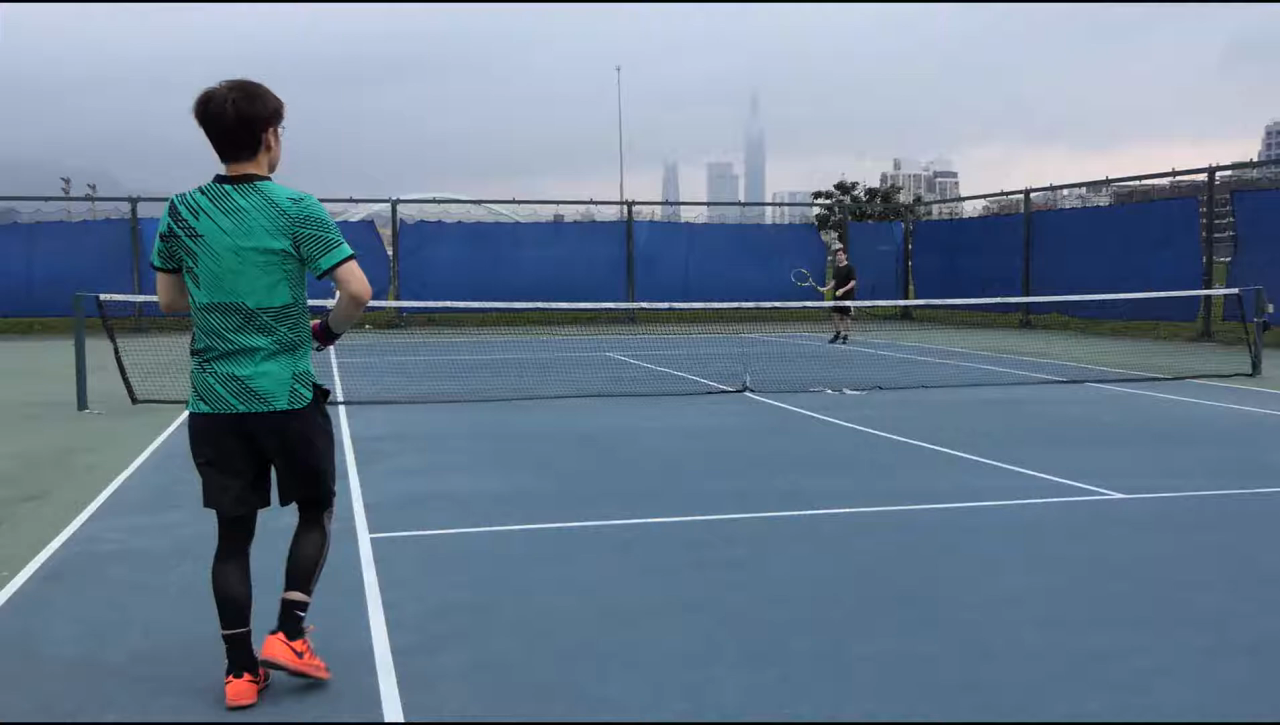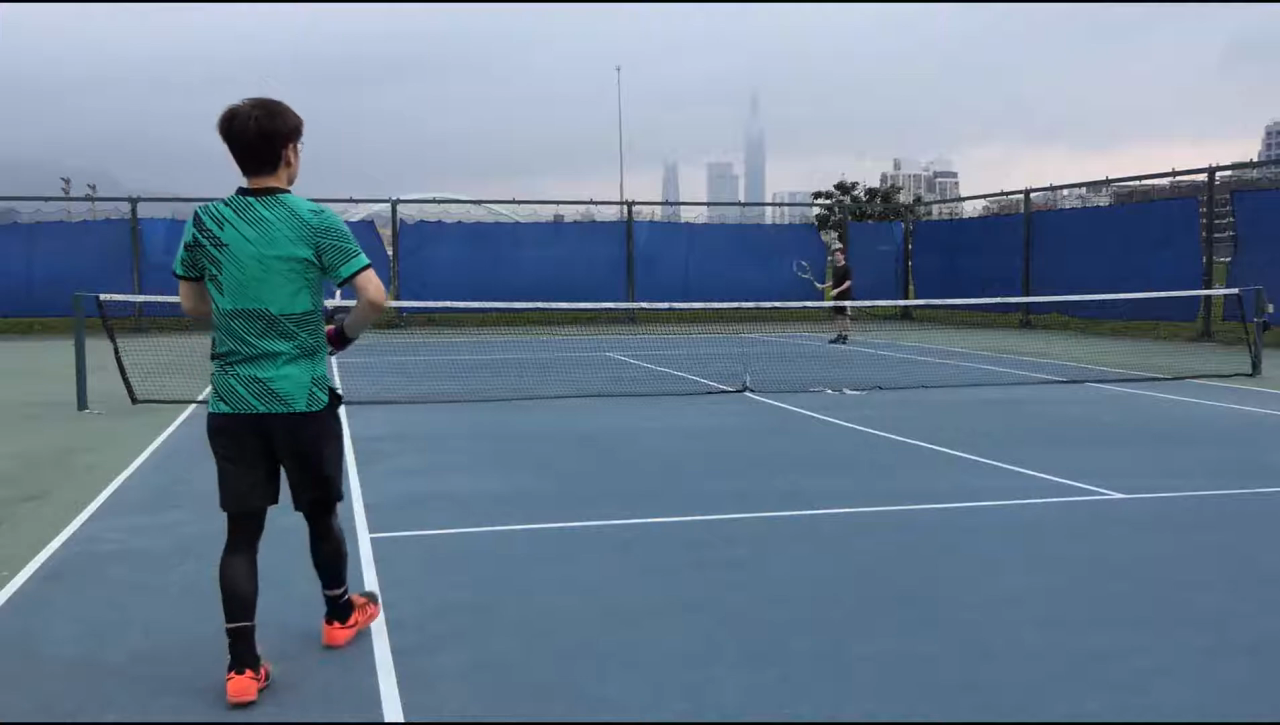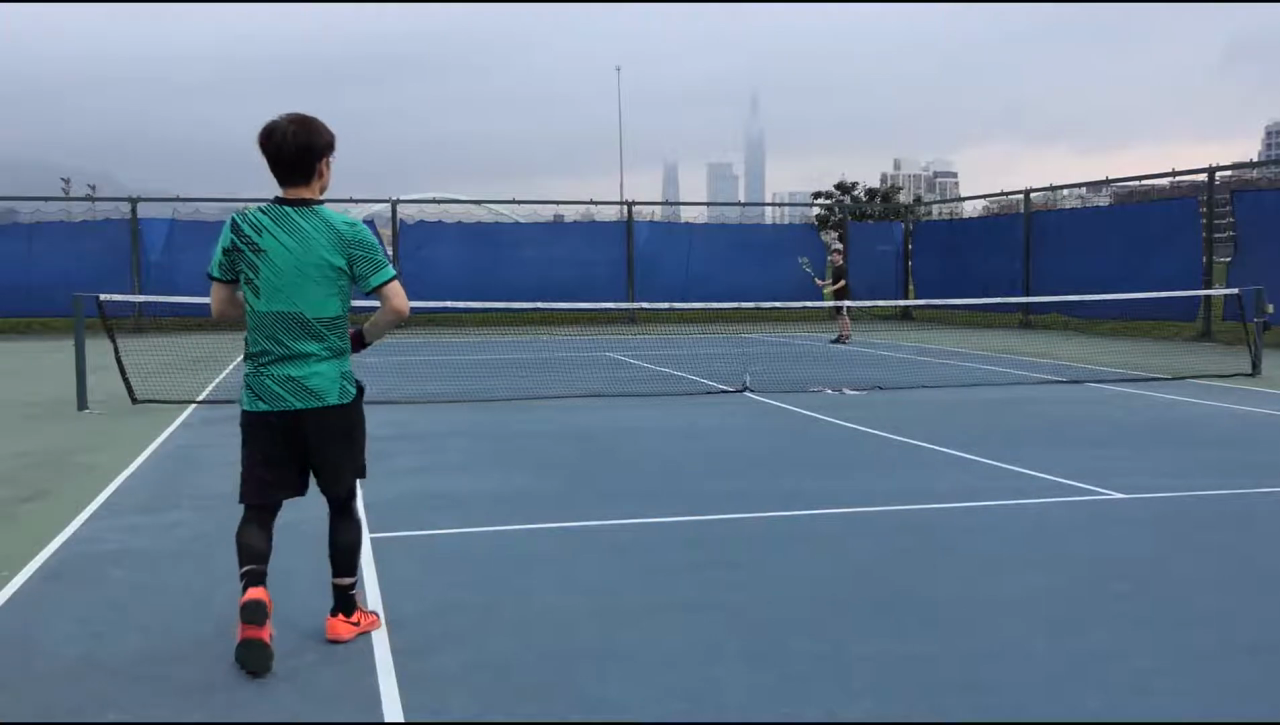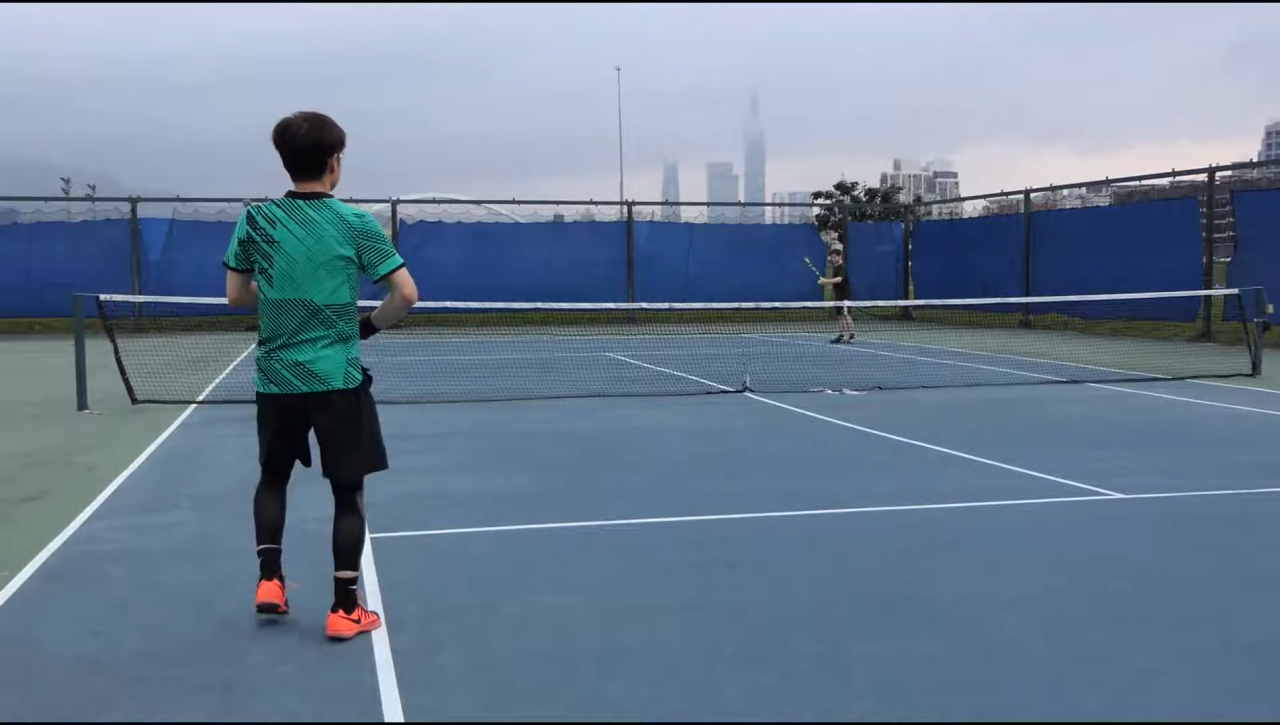
dt=0.2s
person 1, frame 1
left shoulder: (182, 212)
right shoulder: (296, 209)
left elbow: (171, 300)
right elbow: (358, 290)
right wrist: (329, 328)
left hip: (215, 399)
right hip: (288, 394)
left knee: (234, 531)
right knee: (316, 509)
left ankle: (240, 670)
right ankle: (288, 633)
person 1, frame 2
left shoulder: (205, 222)
right shoulder: (317, 221)
left elbow: (192, 306)
right elbow: (374, 297)
right wrist: (342, 334)
left hip: (233, 400)
right hip: (303, 396)
left knee: (243, 528)
right knee: (322, 512)
left ankle: (241, 665)
right ankle: (340, 616)
person 1, frame 3
left shoulder: (241, 227)
right shoulder: (348, 231)
left elbow: (222, 308)
right elbow: (398, 307)
right wrist: (361, 338)
left hip: (264, 395)
right hip: (330, 393)
left knee: (258, 511)
right knee: (341, 501)
left ankle: (254, 600)
right ankle: (344, 612)
person 1, frame 4
left shoulder: (256, 220)
right shoulder: (356, 223)
left elbow: (236, 295)
right elbow: (407, 293)
right wrist: (368, 324)
left hip: (276, 379)
right hip: (339, 379)
left knee: (272, 476)
right knee: (348, 492)
left ankle: (270, 579)
right ankle: (345, 608)
